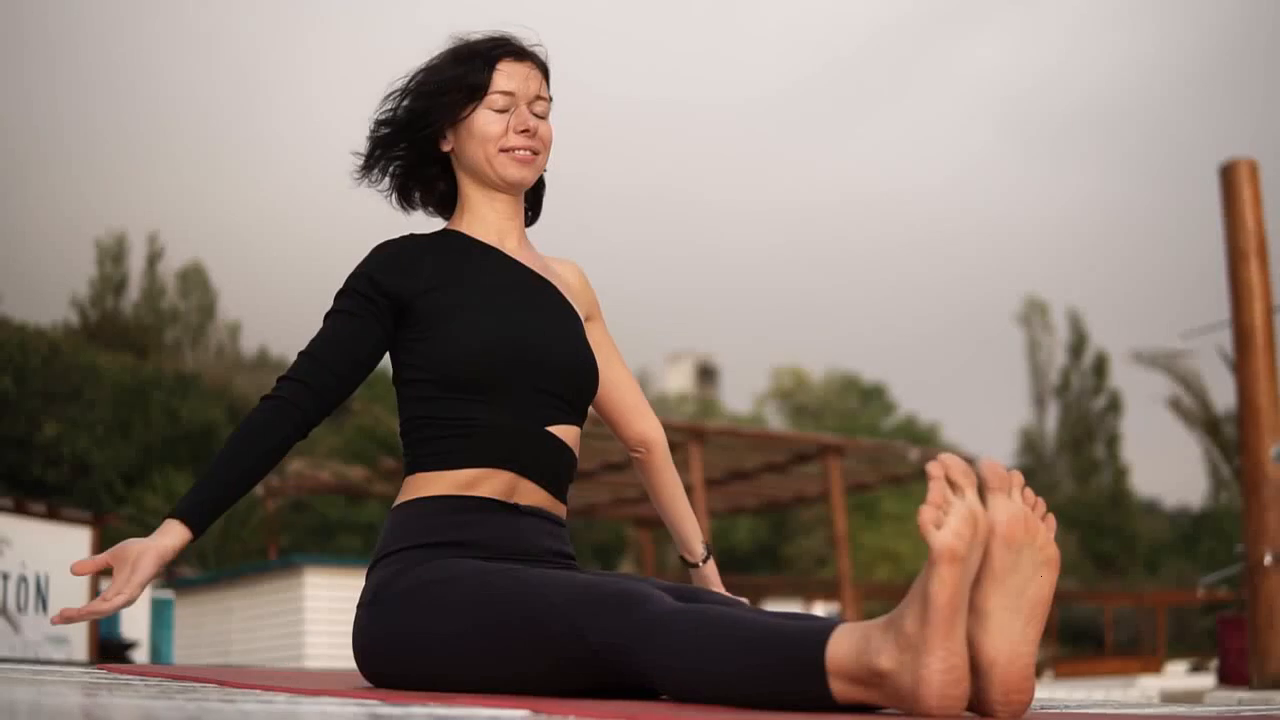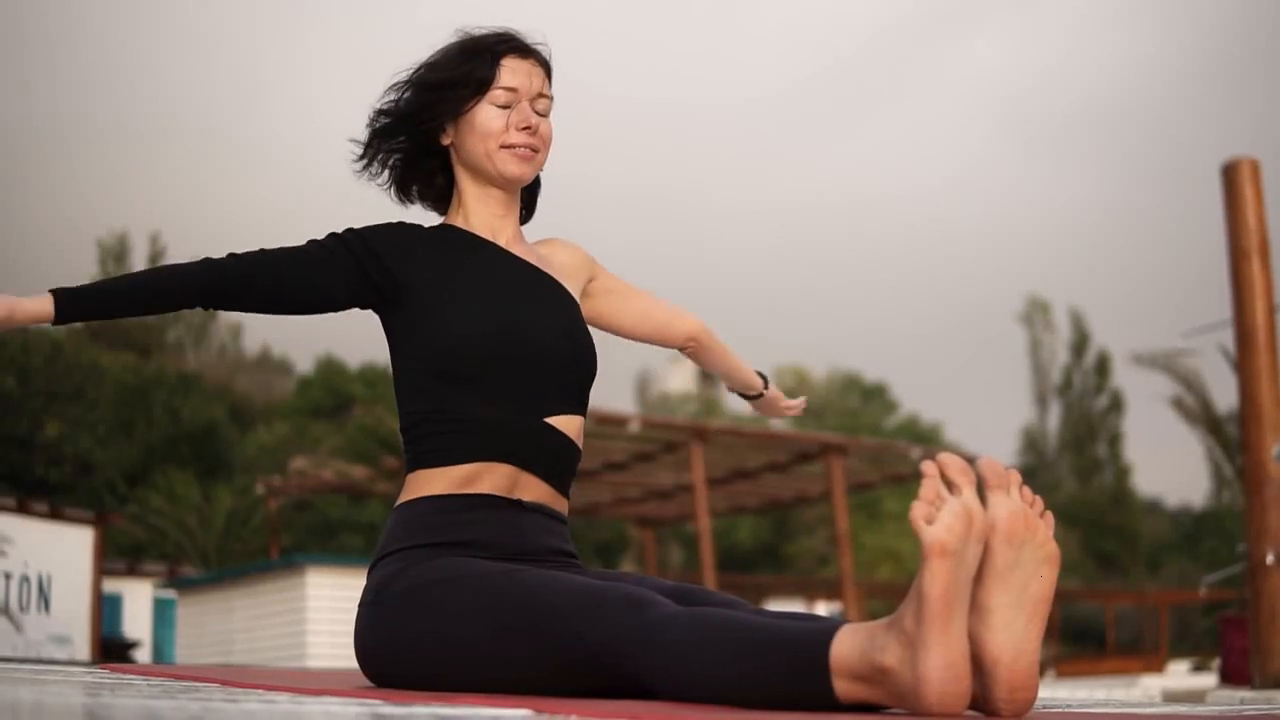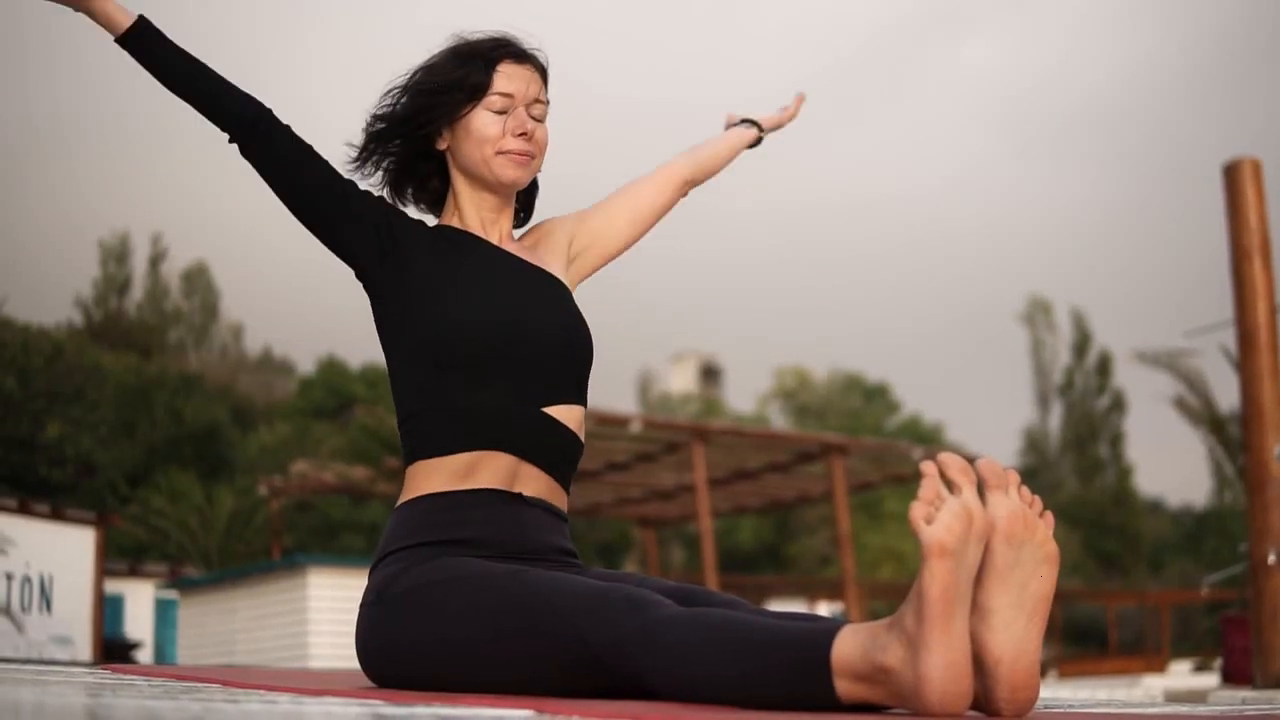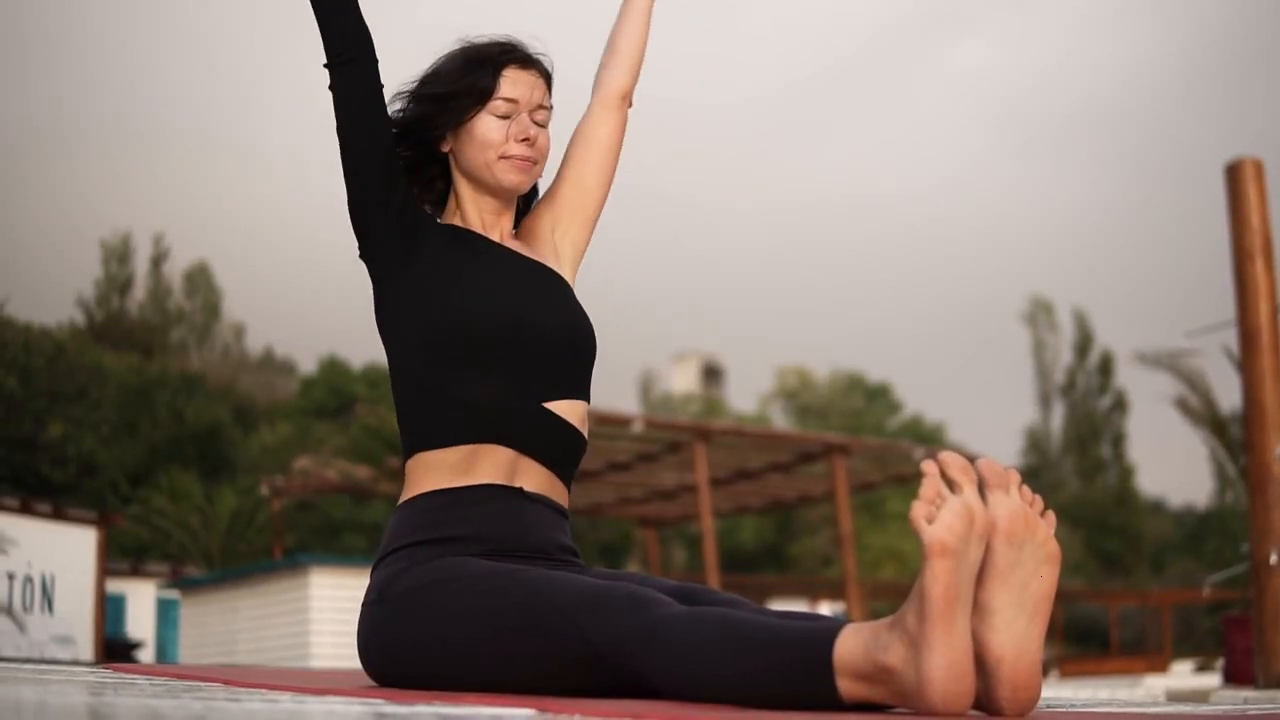
dt=0.7s
person 1, frame 1
left shoulder: (565, 283)
right shoulder: (407, 269)
left elbow: (641, 431)
right elbow: (294, 403)
left wrist: (700, 558)
right wrist: (171, 534)
left hip: (546, 567)
right hip: (432, 577)
left knee: (703, 617)
right knee: (636, 625)
person 1, frame 2
left shoulder: (564, 268)
right shoulder: (400, 256)
left elbow: (688, 331)
right elbow: (224, 282)
left wrist: (754, 387)
left hip: (545, 566)
right hip: (434, 575)
left knee: (713, 615)
right knee: (640, 623)
person 1, frame 3
left shoulder: (551, 257)
right shoulder: (400, 245)
left elbow: (672, 175)
right elbow: (264, 136)
left wrist: (747, 130)
left hip: (547, 562)
right hip: (429, 577)
left knee: (710, 617)
right knee: (630, 630)
person 1, frame 4
left shoulder: (546, 252)
right shoulder: (404, 246)
left elbow: (614, 94)
right elbow: (351, 68)
left hip: (543, 562)
right hip: (433, 576)
left knee: (719, 620)
right knee: (634, 626)
left ankle: (976, 653)
right ankle: (888, 659)
